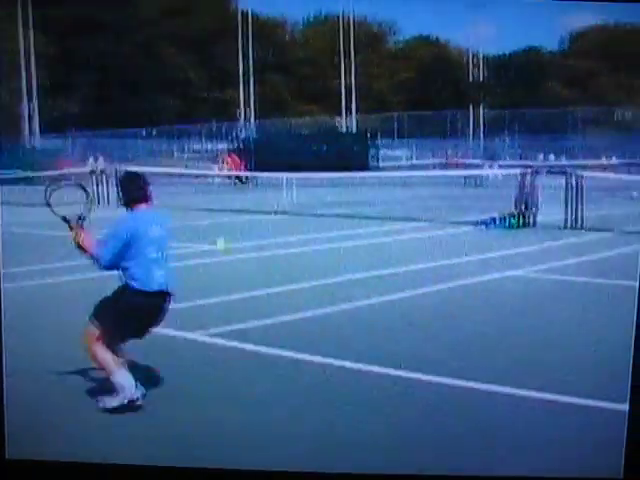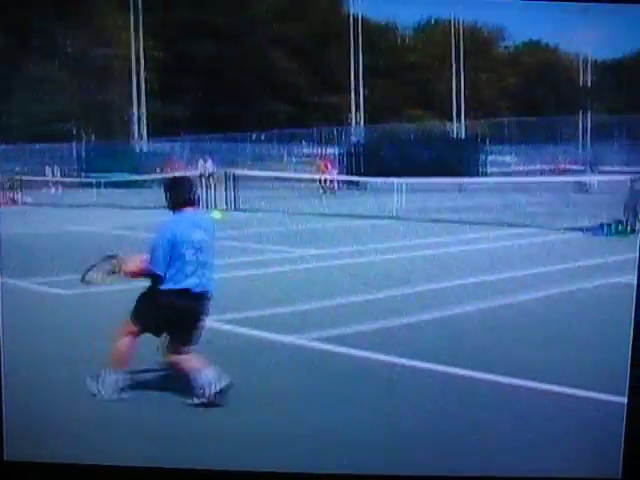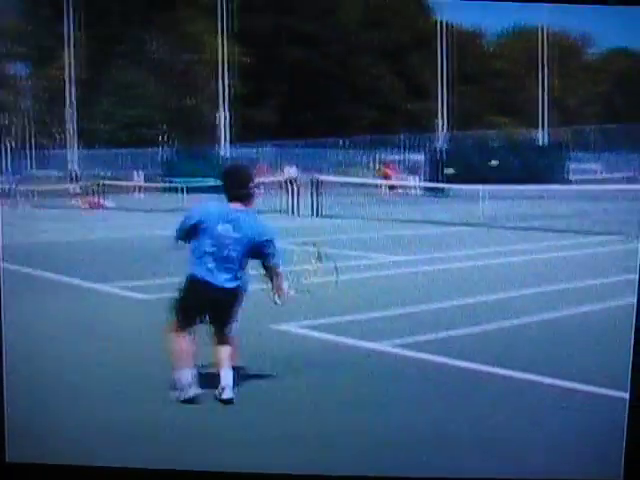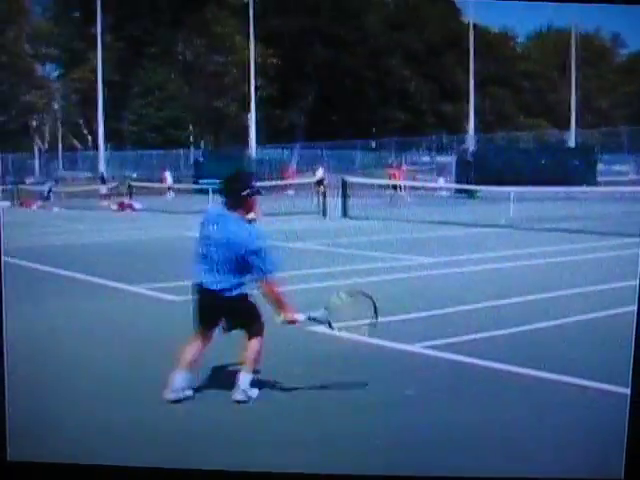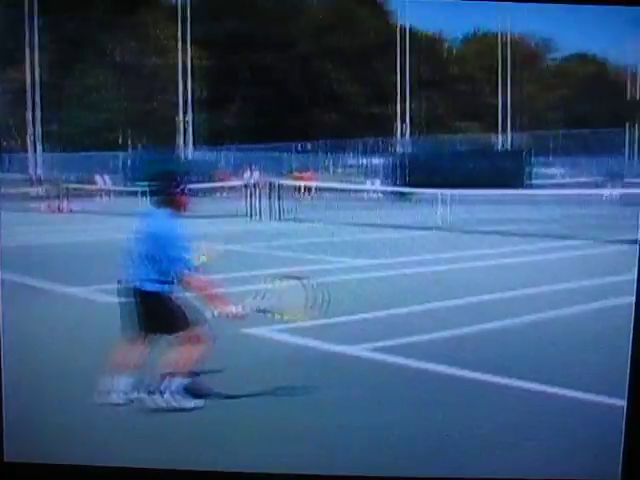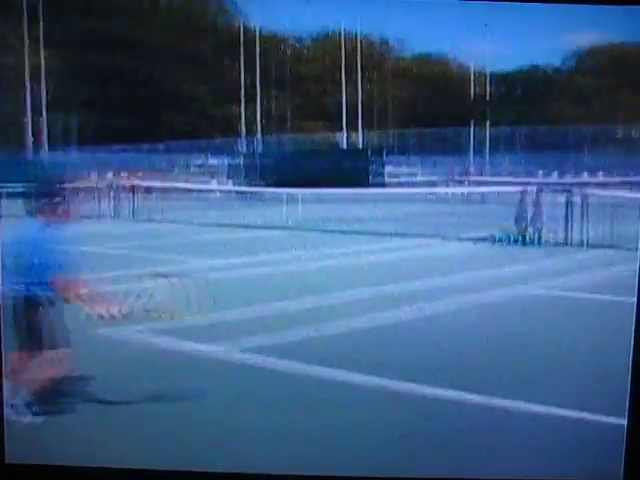
dt=0.2s
person 1, frame 1
left shoulder: (127, 223)
right shoulder: (160, 221)
left elbow: (104, 259)
left wrist: (85, 242)
right wrist: (94, 243)
left hip: (137, 296)
right hip: (159, 300)
left knee: (93, 339)
right knee: (109, 341)
left ankle: (127, 387)
right ankle: (128, 389)
person 1, frame 2
left shoulder: (170, 226)
right shoulder: (207, 224)
left elbow: (157, 270)
left wrist: (134, 268)
right wrist: (145, 260)
left hip: (170, 296)
right hip: (198, 301)
left knee: (128, 333)
right knee: (178, 352)
left ankle: (111, 384)
right ankle: (211, 379)
person 1, frame 3
left shoulder: (205, 211)
right shoulder: (259, 229)
left elbow: (181, 235)
right elbow: (271, 265)
right wrist: (278, 284)
left hip: (198, 285)
right hip: (230, 293)
left knee: (179, 331)
right knee: (223, 336)
left ankle: (187, 383)
right ankle: (226, 385)
person 1, frame 4
left shoulder: (211, 216)
right shoulder: (250, 237)
right elbow: (267, 282)
right wrist: (286, 310)
left hip: (205, 292)
right hip: (233, 298)
left knee: (202, 337)
right knee: (256, 331)
left ankle: (177, 385)
right ankle: (243, 386)
person 1, frame 5
left shoulder: (151, 218)
right shoulder: (169, 227)
right elbow: (187, 276)
right wrist: (221, 302)
left hip: (134, 291)
right hip: (154, 295)
left knee: (136, 341)
right knee: (197, 340)
left ankle: (115, 387)
right ankle: (167, 391)
person 1, frame 6
left shoulder: (24, 231)
right shoulder: (38, 235)
right elbow: (59, 281)
right wrist: (95, 304)
left hip: (21, 301)
right hip: (27, 303)
left knee: (27, 350)
right knee: (57, 363)
